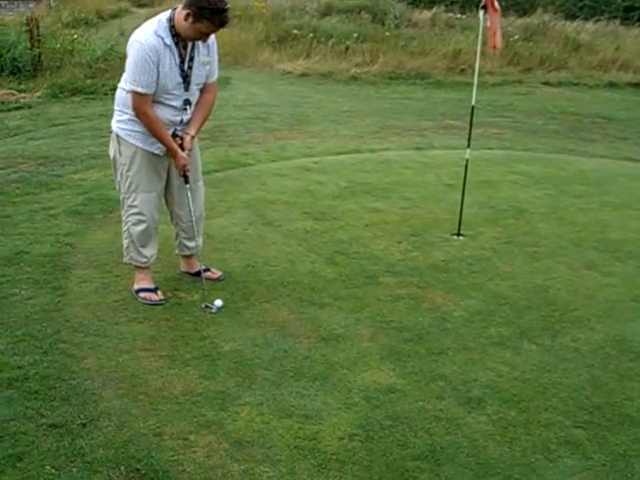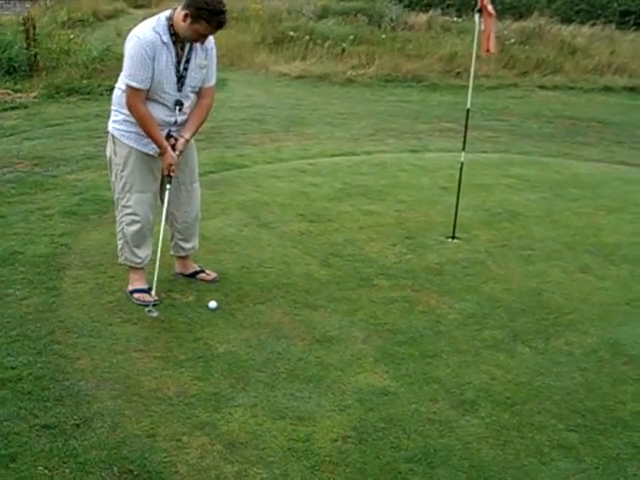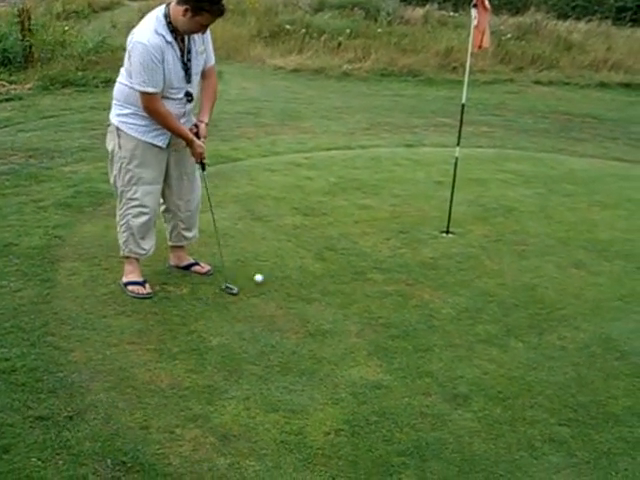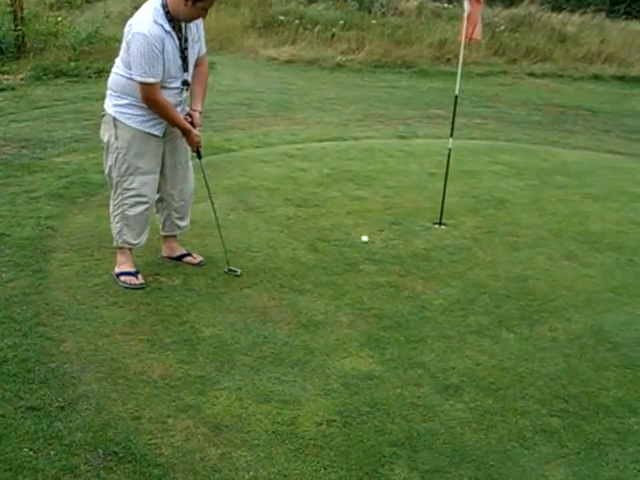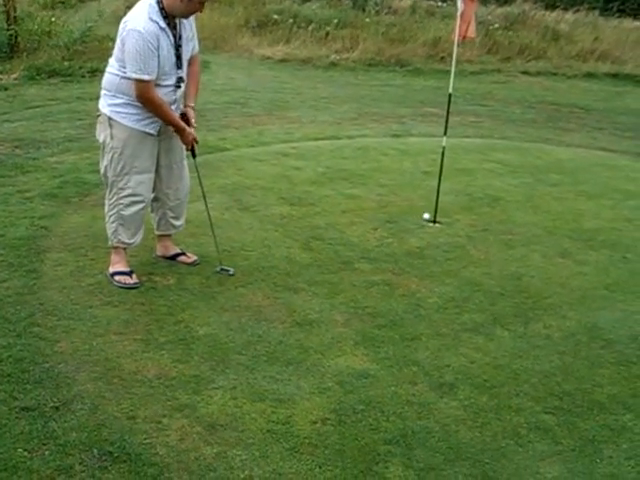
dt=0.4s
person 1, frame 1
left shoulder: (206, 39)
right shoulder: (147, 42)
left elbow: (208, 91)
right elbow: (141, 107)
left wrist: (191, 134)
right wrist: (172, 150)
left hip: (181, 133)
right hip: (139, 134)
left knee: (191, 200)
right knee: (142, 207)
left ankle: (189, 260)
right ankle: (142, 274)
person 1, frame 2
left shoulder: (205, 43)
right shoulder: (145, 39)
left elbow: (205, 97)
right elbow: (134, 102)
left wrist: (184, 138)
right wrist: (163, 148)
left hip: (178, 135)
right hip: (135, 135)
left knee: (186, 203)
right knee: (136, 208)
left ankle: (184, 261)
right ankle: (136, 275)
person 1, frame 3
left shoulder: (197, 30)
right shoulder: (147, 41)
left elbow: (209, 75)
right elbow: (151, 105)
left wrist: (203, 121)
right wrist: (189, 141)
left hip: (180, 125)
right hip: (138, 127)
left knee: (185, 193)
right knee: (140, 199)
left ankle: (178, 253)
right ankle: (131, 267)
person 1, frame 4
right shoulder: (147, 31)
left elbow: (200, 63)
right elbow: (150, 95)
left wrist: (195, 109)
right wrist: (186, 130)
left hip: (170, 116)
right hip: (133, 118)
left knee: (178, 184)
right knee: (135, 190)
left ankle: (170, 244)
right ankle: (124, 257)
person 1, frame 5
right shoulder: (142, 28)
left elbow: (192, 61)
right elbow: (144, 93)
left wrist: (189, 107)
right wrist: (181, 128)
left hip: (165, 115)
right hip: (127, 117)
left knee: (174, 183)
right knee: (130, 190)
left ankle: (165, 243)
right ankle: (118, 257)
